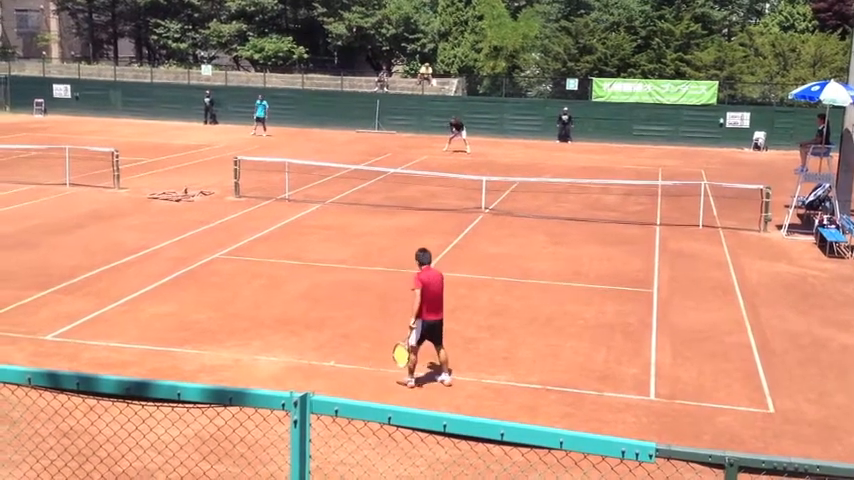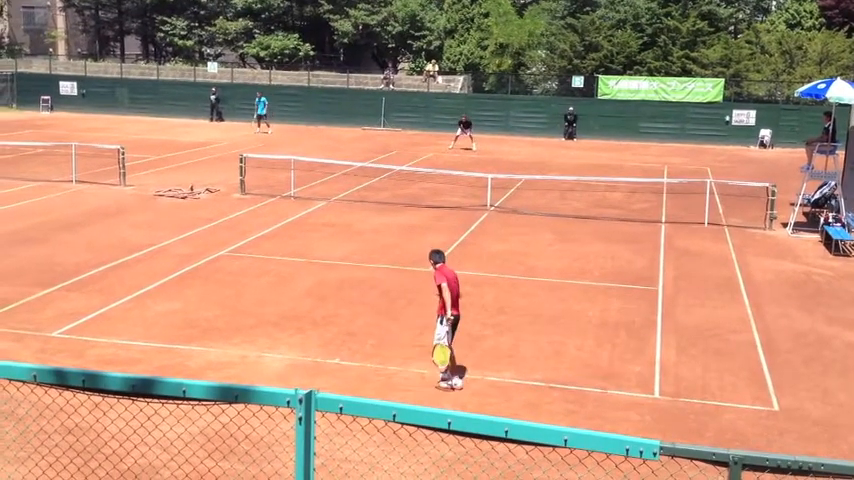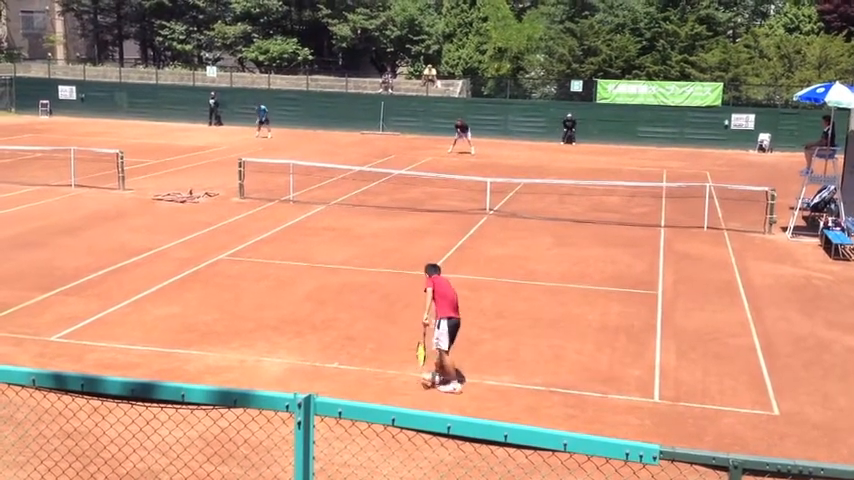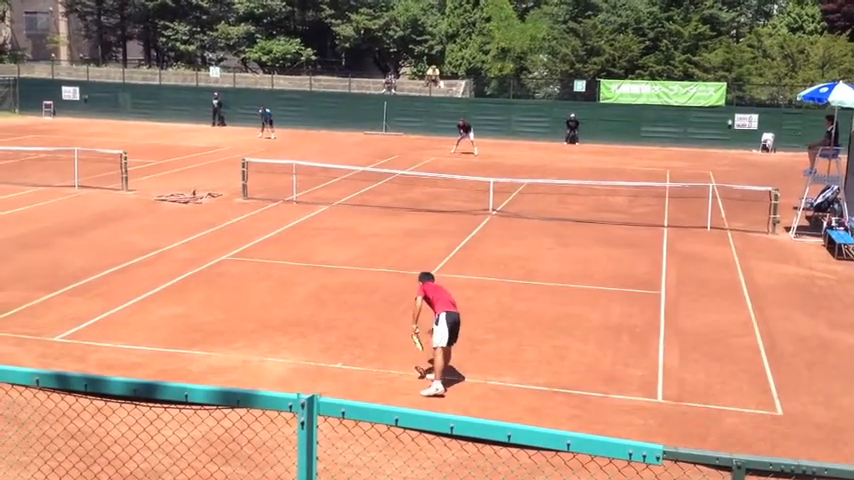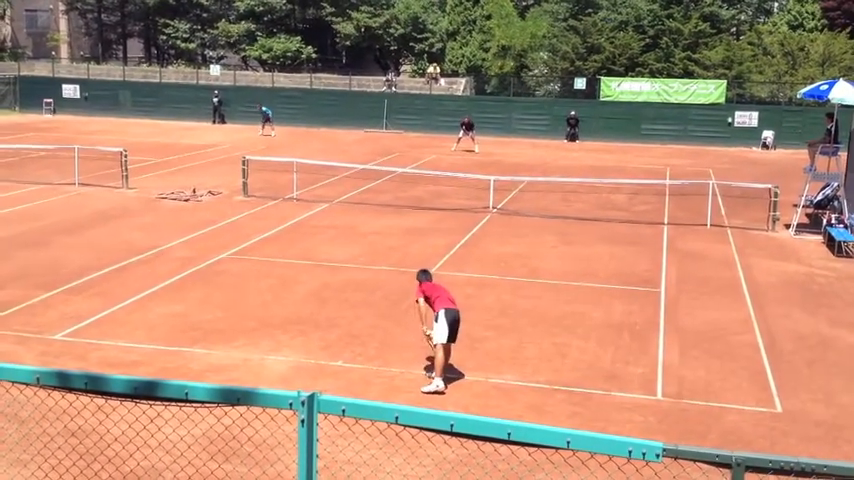
dt=0.5s
person 1, frame 1
left shoulder: (419, 276)
right shoulder: (439, 274)
left elbow: (417, 298)
left wrist: (413, 318)
left hip: (423, 319)
right hip: (438, 318)
left knee: (413, 348)
right knee: (439, 347)
left ankle: (410, 379)
right ankle: (445, 376)
person 1, frame 2
left shoulder: (438, 273)
right shoulder: (452, 272)
left elbow: (445, 290)
left wrist: (448, 311)
left hip: (446, 315)
right hip: (456, 314)
right knee: (447, 346)
left ankle: (454, 380)
right ankle: (449, 374)
person 1, frame 3
left shoulder: (430, 280)
right shoulder: (446, 281)
left elbow: (429, 294)
left wrist: (426, 314)
left hip: (445, 318)
right hip: (456, 318)
left knee: (443, 352)
right knee: (443, 349)
left ankle: (454, 384)
right ankle: (437, 375)
person 1, frame 4
left shoulder: (423, 287)
right shoulder: (438, 287)
left elbow: (418, 304)
left wrist: (415, 324)
right wrist: (435, 329)
left hip: (444, 315)
right hip: (455, 315)
left knee: (438, 350)
right knee: (447, 348)
left ankle: (437, 385)
right ankle: (437, 375)
person 1, frame 5
left shoulder: (421, 288)
right shoulder: (437, 286)
left elbow: (422, 305)
left wrist: (425, 327)
right wrist: (434, 332)
left hip: (444, 313)
right hip: (455, 312)
left knee: (438, 347)
right knee: (446, 345)
left ankle: (438, 382)
right ankle: (439, 372)
